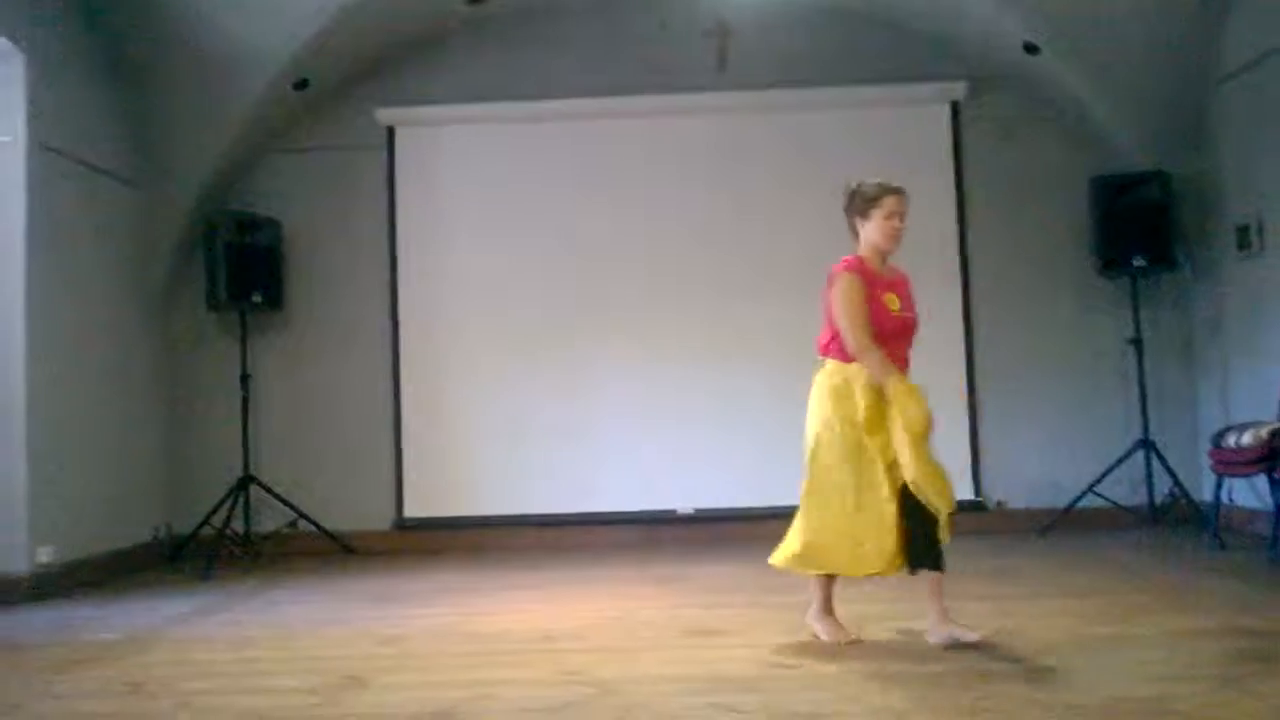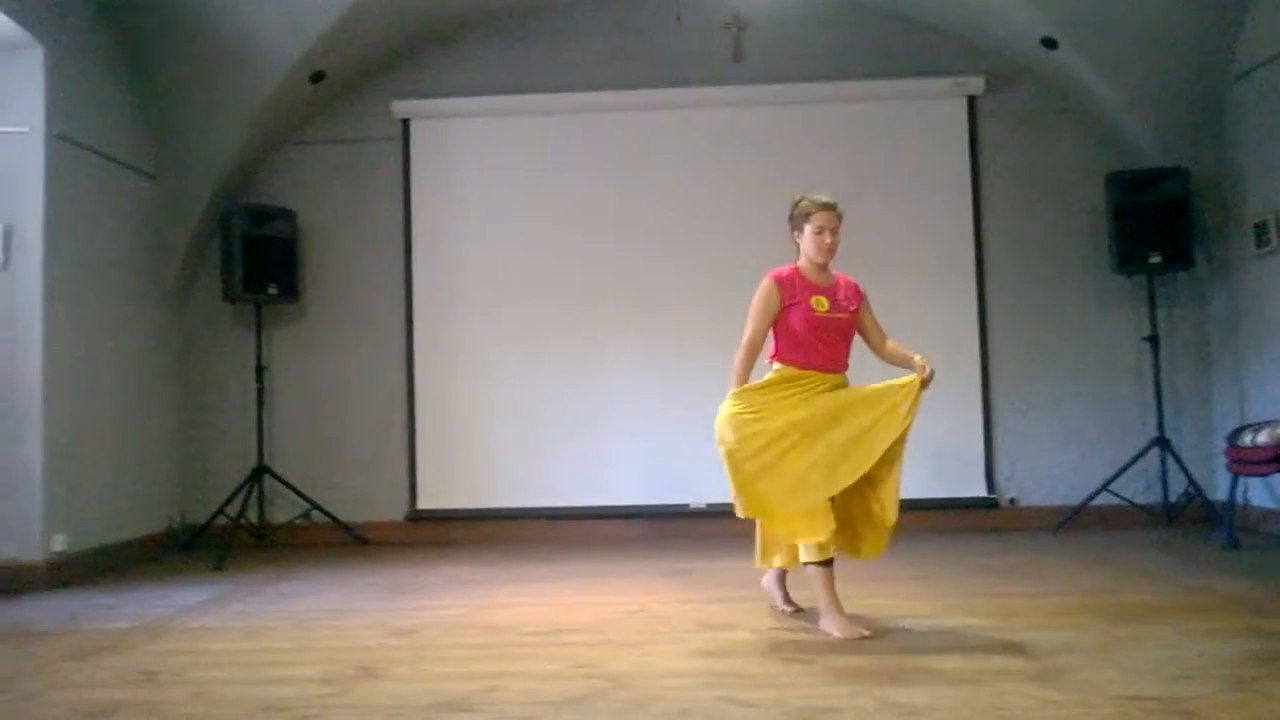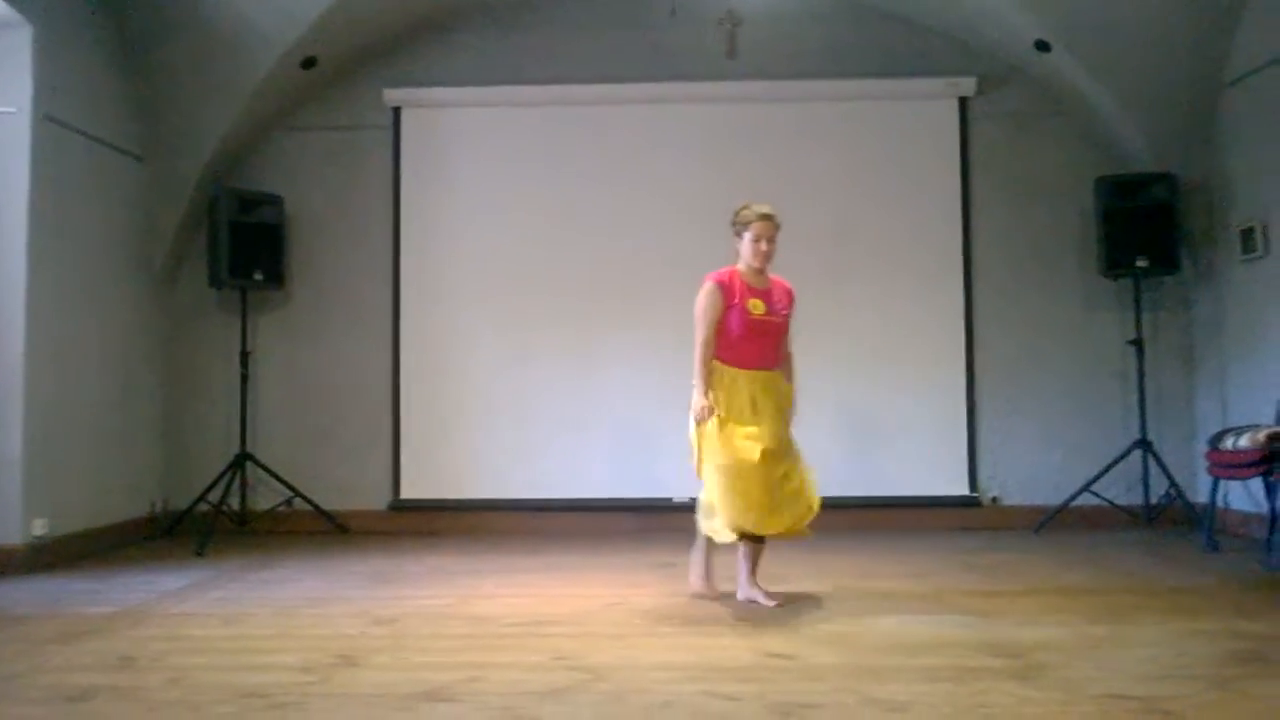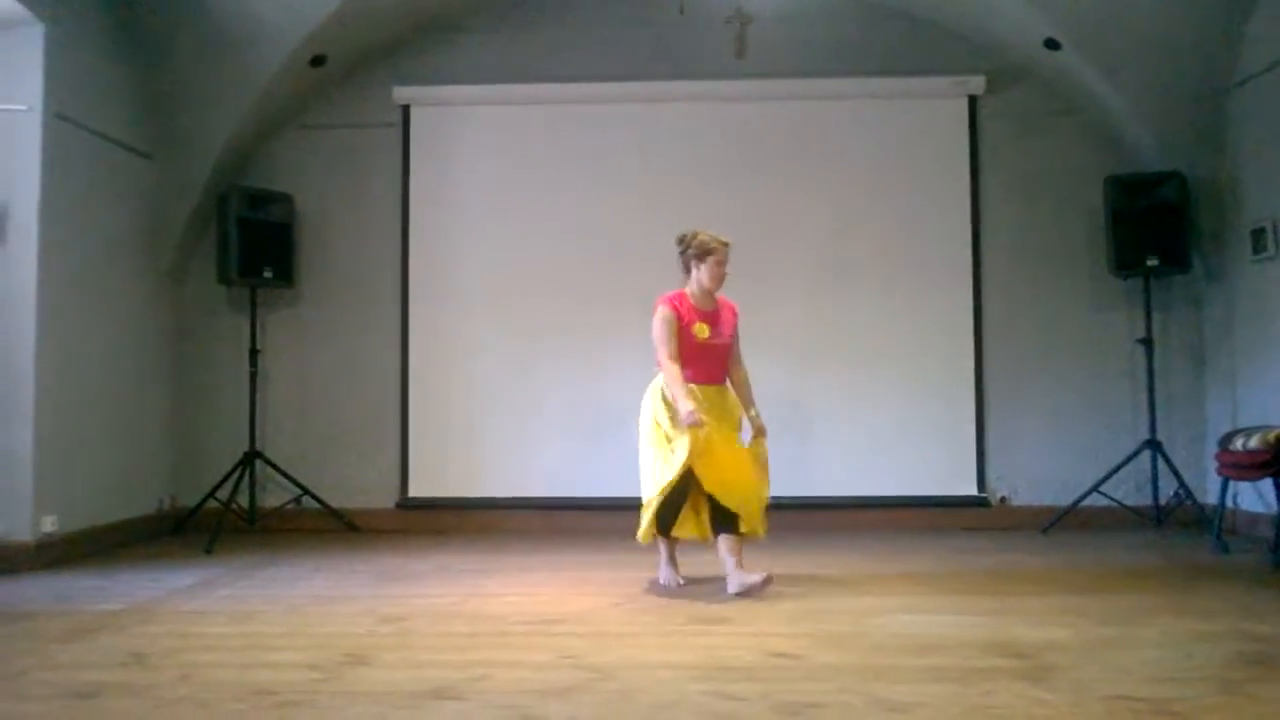
dt=0.4s
person 1, frame 1
left shoulder: (899, 280)
right shoulder: (849, 276)
right elbow: (861, 347)
left wrist: (909, 401)
right wrist: (905, 397)
left hip: (891, 402)
right hip: (849, 398)
left knee: (920, 504)
right knee: (845, 505)
left ankle: (938, 619)
right ankle: (820, 609)
person 1, frame 2
left shoulder: (850, 290)
right shoulder: (778, 284)
left elbow: (881, 343)
right elbow: (752, 341)
left wrist: (915, 362)
right wrist: (734, 397)
left hip: (838, 398)
right hip: (789, 396)
left knee: (831, 495)
right knee: (810, 495)
left ankle: (775, 576)
right ankle: (830, 610)
person 1, frame 3
left shoulder: (783, 292)
right shoulder: (719, 285)
right elbow: (704, 344)
left wrist: (788, 399)
right wrist: (701, 393)
left hip: (767, 393)
right hip: (728, 391)
left knee: (765, 484)
right knee: (730, 479)
left ankle: (749, 581)
right ankle: (702, 558)
person 1, frame 4
left shoulder: (728, 311)
right shoulder: (670, 308)
left elbow: (735, 365)
right elbow: (669, 363)
left wrist: (752, 412)
right wrist: (686, 404)
left hip: (717, 405)
right hip: (674, 403)
left knee: (728, 482)
right knee: (676, 483)
left ankle: (736, 571)
right ankle: (667, 564)
